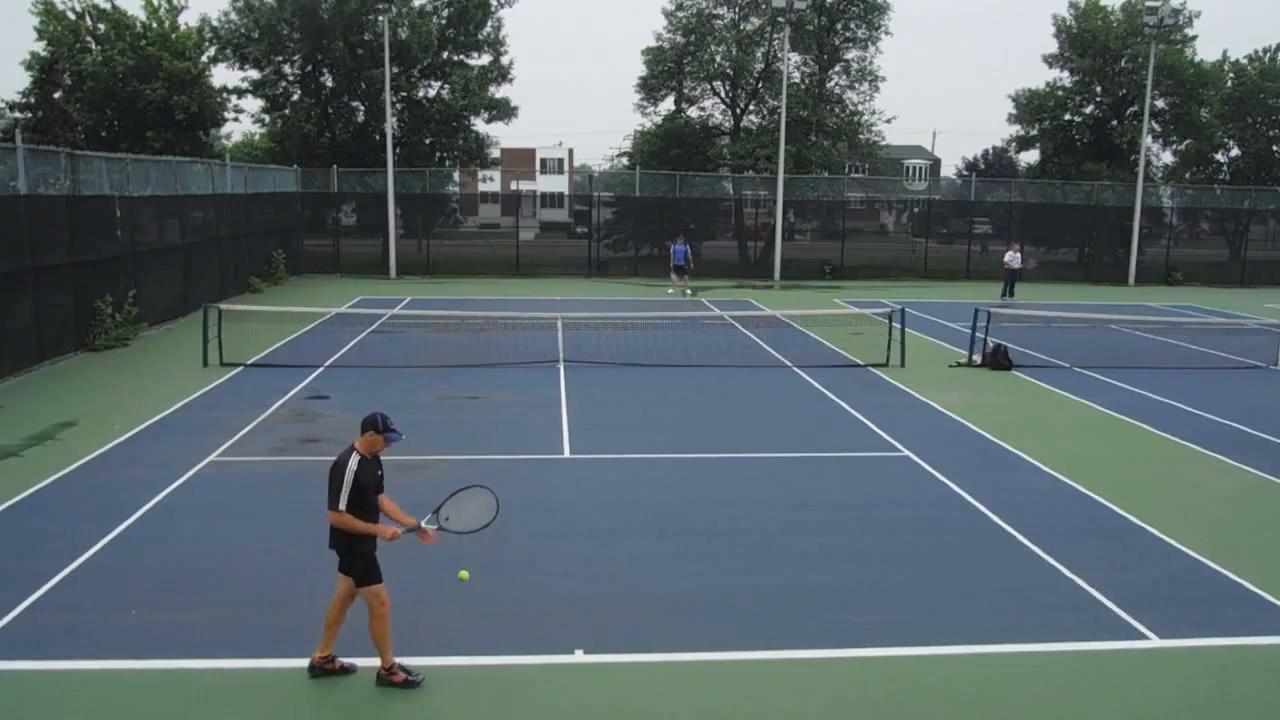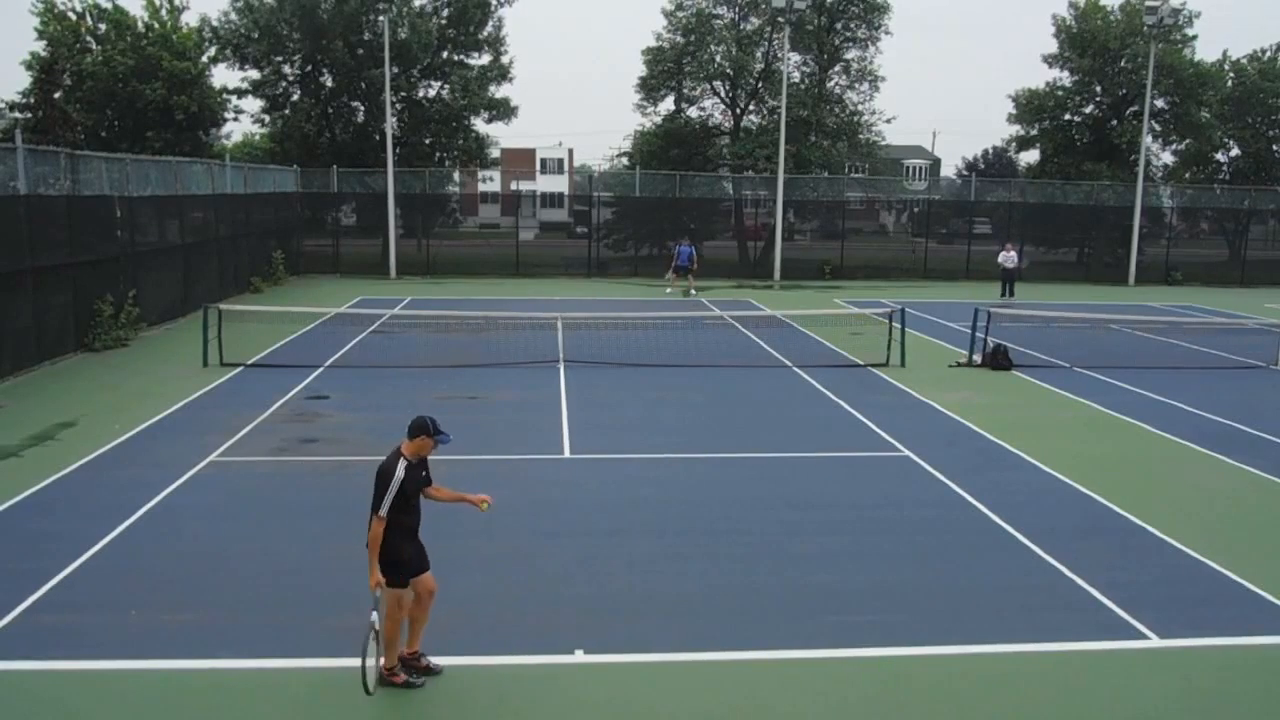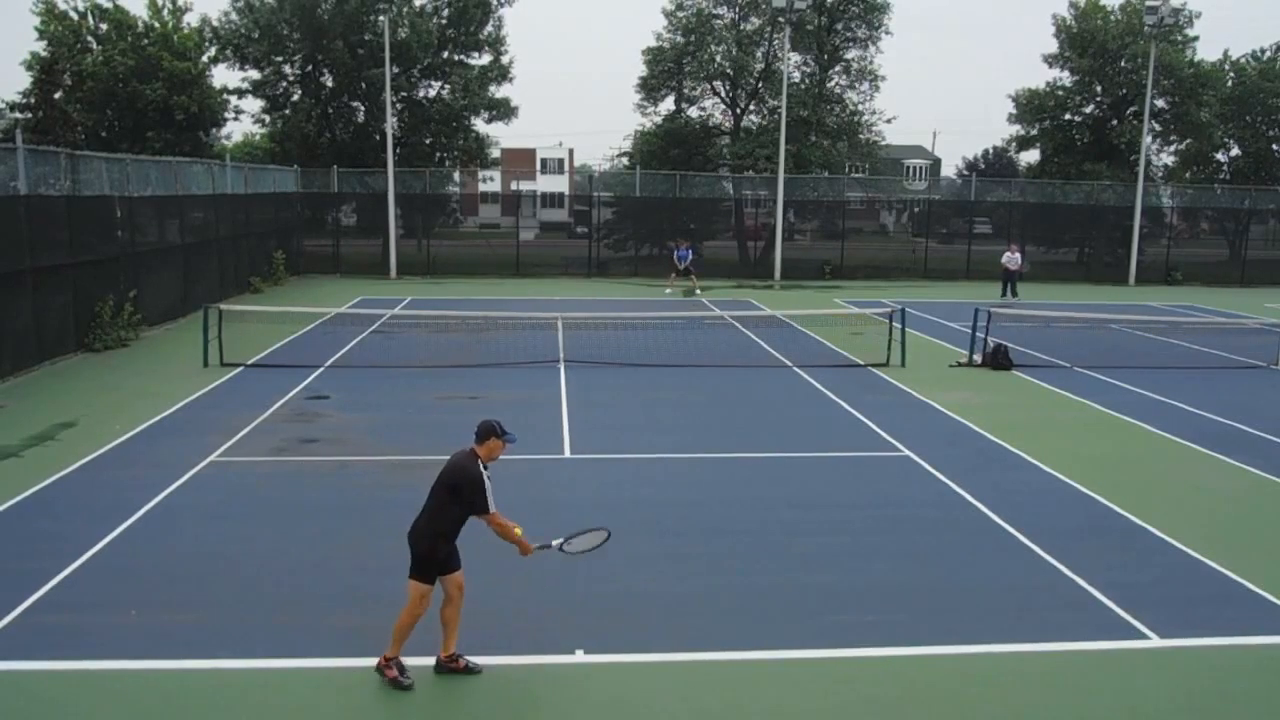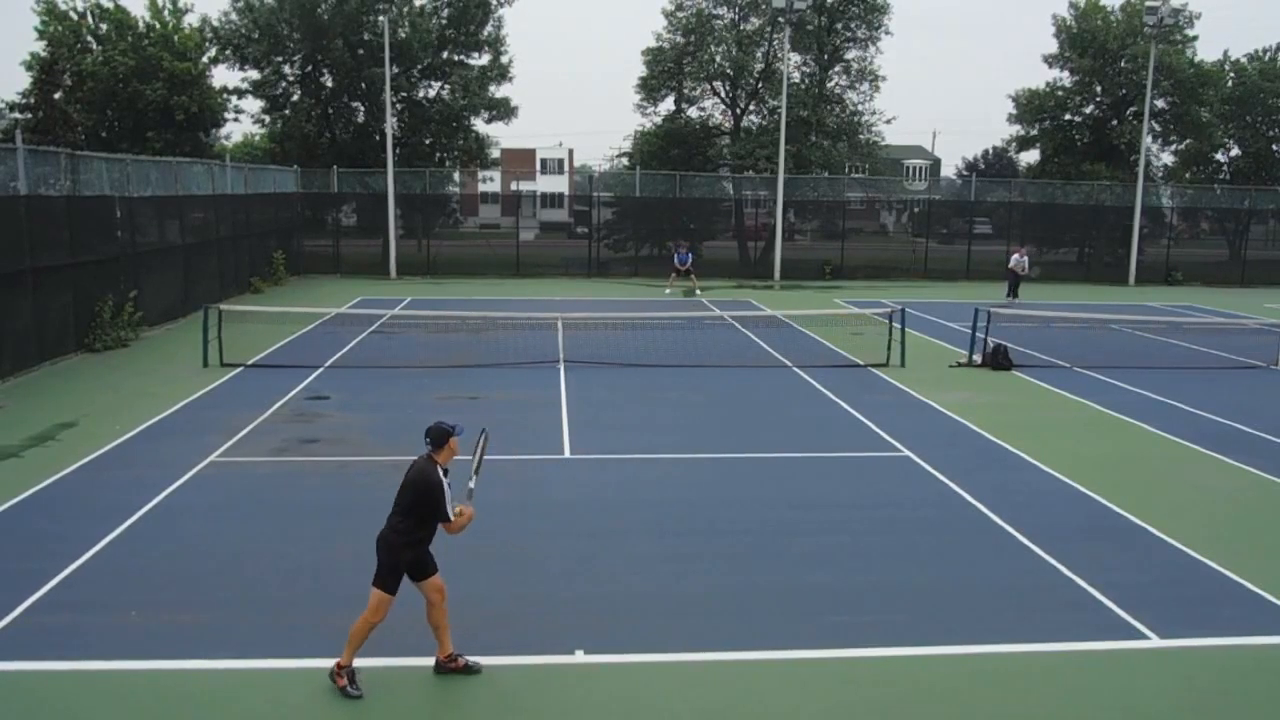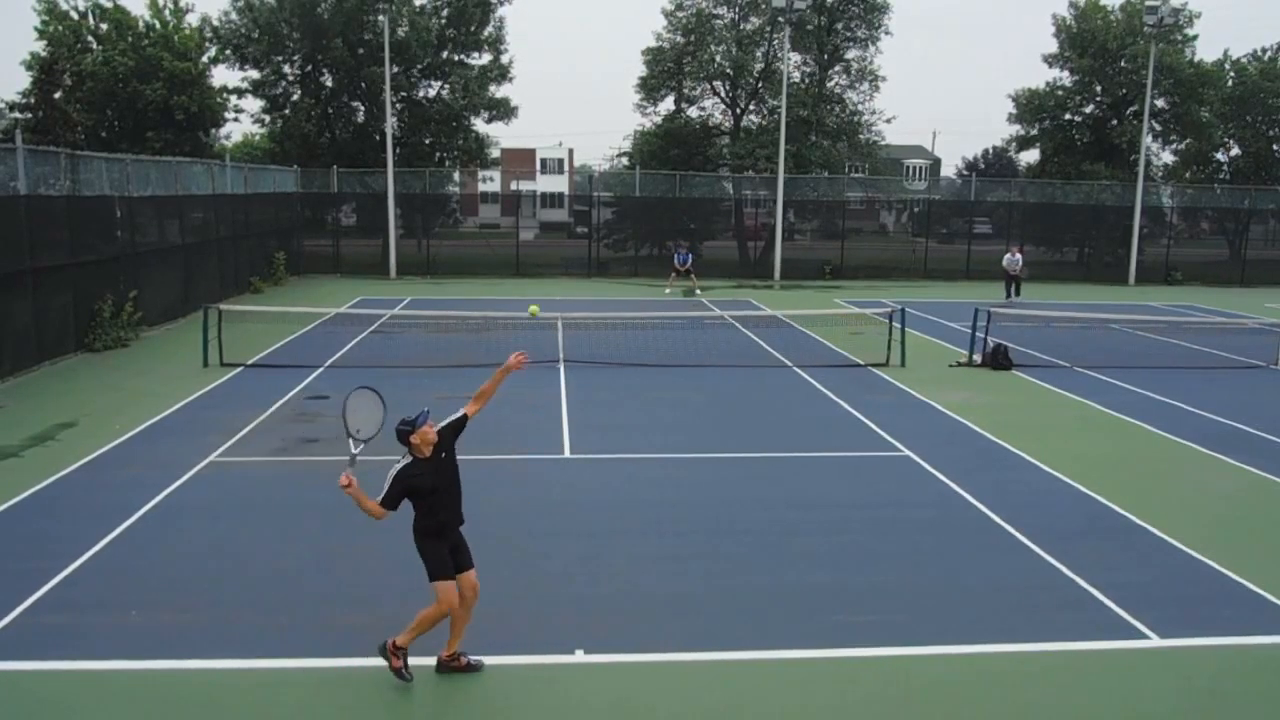
dt=1s
person 1, frame 1
left shoulder: (374, 459)
right shoulder: (347, 467)
left elbow: (381, 499)
right elbow: (336, 517)
left wrist: (413, 524)
right wrist: (378, 529)
left hip: (359, 543)
right hip: (353, 545)
left knee: (344, 597)
right knee: (380, 605)
left ankle: (322, 659)
right ankle: (388, 669)
person 1, frame 2
left shoulder: (419, 459)
right shoulder: (394, 472)
left elbow: (429, 489)
right elbow: (378, 521)
left wrist: (469, 498)
right wrist: (374, 569)
left hip: (409, 539)
right hip: (392, 546)
left knee: (426, 592)
right knee: (398, 609)
left ankle: (409, 655)
right ankle: (390, 670)
person 1, frame 3
left shoulder: (466, 459)
right shoulder: (474, 473)
left elbow: (479, 509)
right elbow: (493, 522)
left wrist: (507, 524)
right wrist: (521, 543)
left hip: (441, 538)
right hip: (427, 540)
left knee: (455, 589)
right knee: (417, 605)
left ankle: (447, 657)
right ankle: (389, 662)
person 1, frame 4
left shoulder: (425, 465)
right shoulder: (436, 479)
right elbow: (451, 527)
left wrist: (447, 508)
right wrist: (467, 516)
left hip: (414, 544)
right hip: (396, 548)
left knee: (437, 593)
right knee: (376, 613)
left ankle: (447, 657)
right ankle: (342, 668)
person 1, frame 5
left shoulder: (444, 437)
right shoulder: (402, 474)
left elbow: (476, 403)
right elbow: (379, 512)
left wrist: (504, 370)
right wrist: (354, 492)
left hip: (452, 532)
right hip: (430, 538)
left knee: (469, 591)
right knee: (448, 604)
left ankle: (450, 655)
right ankle: (397, 646)
